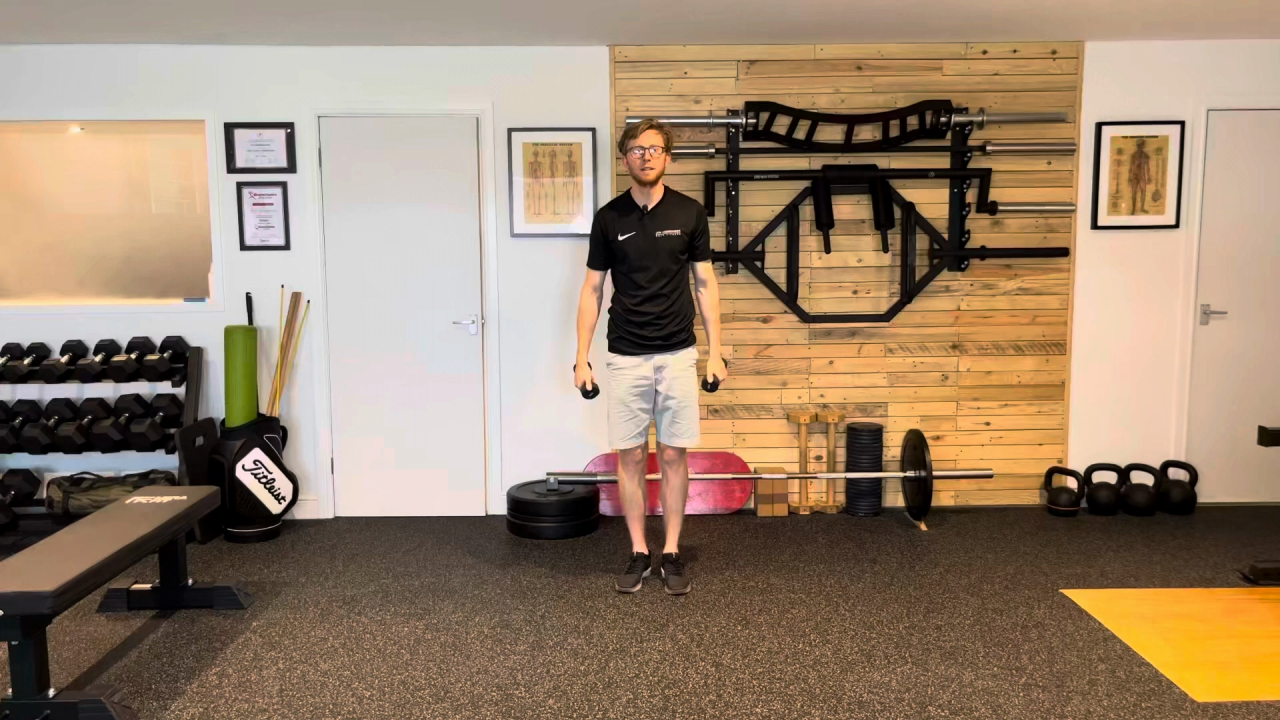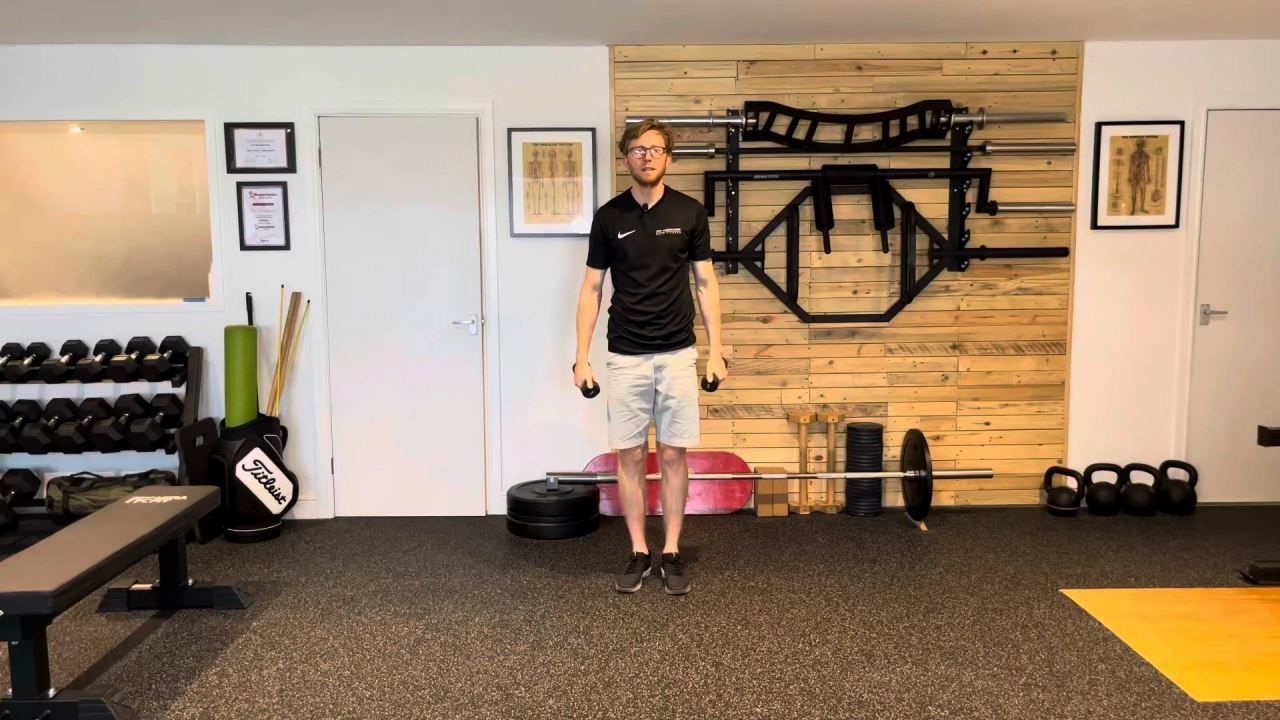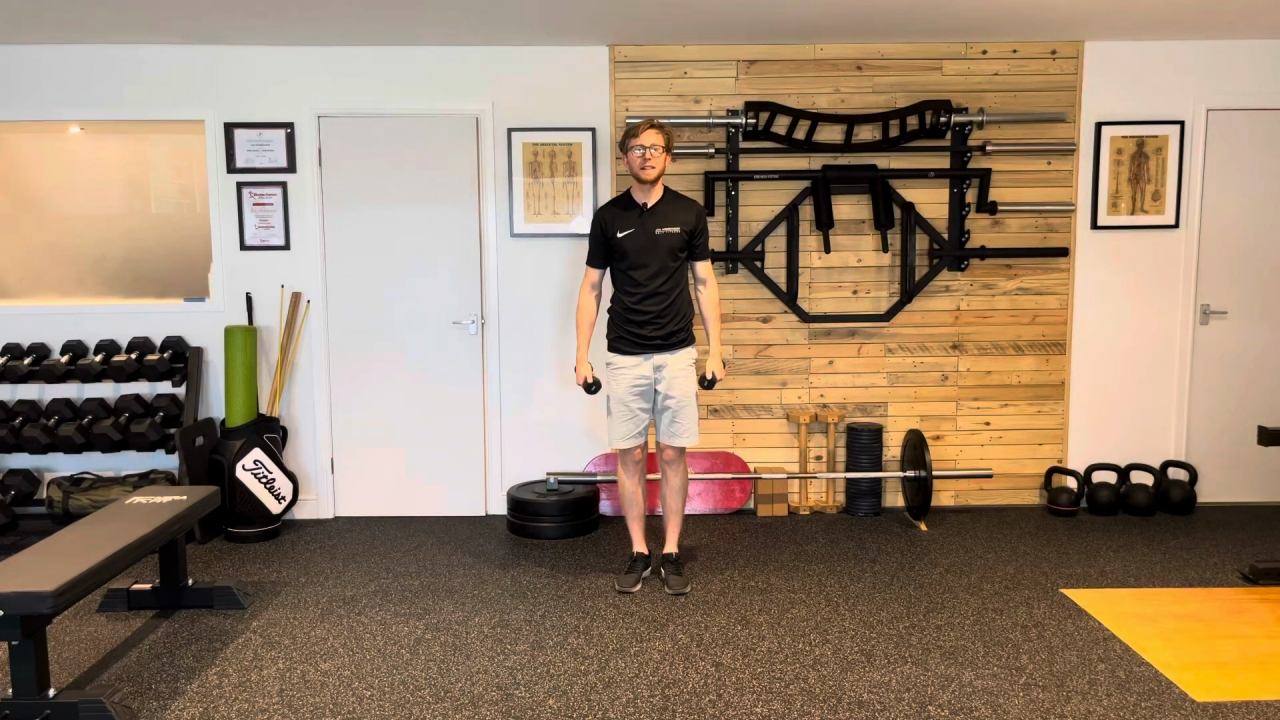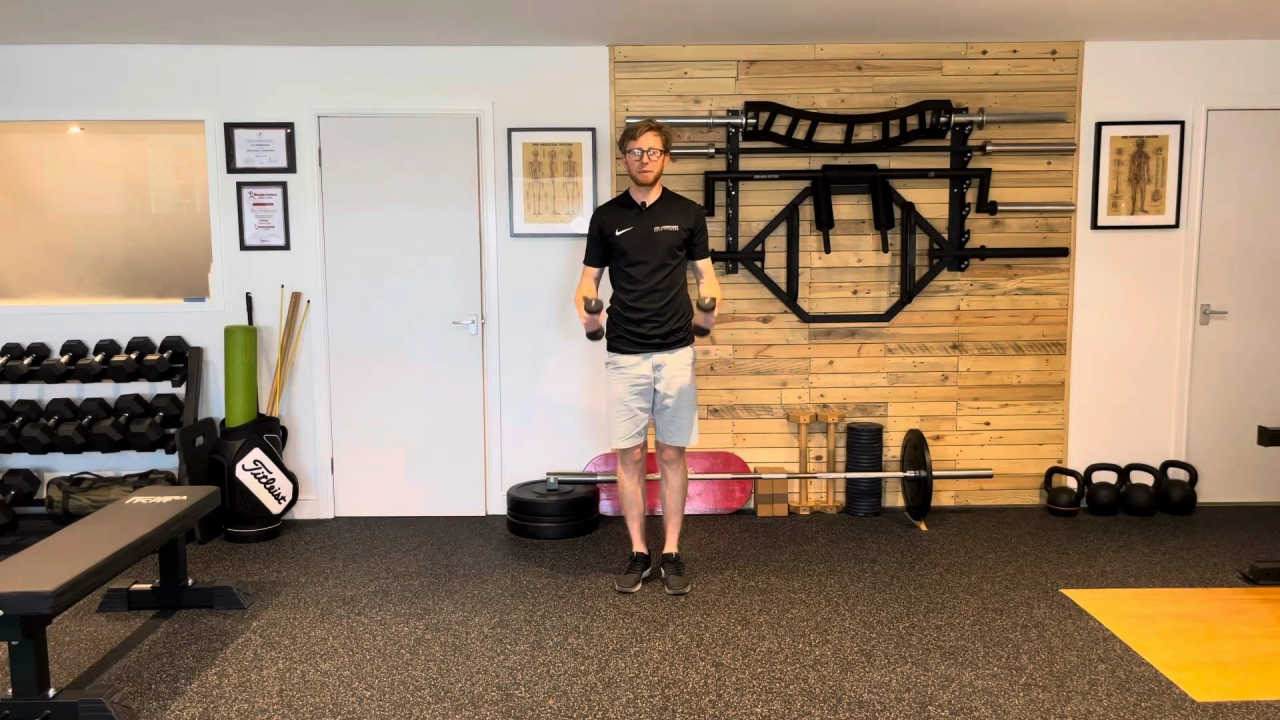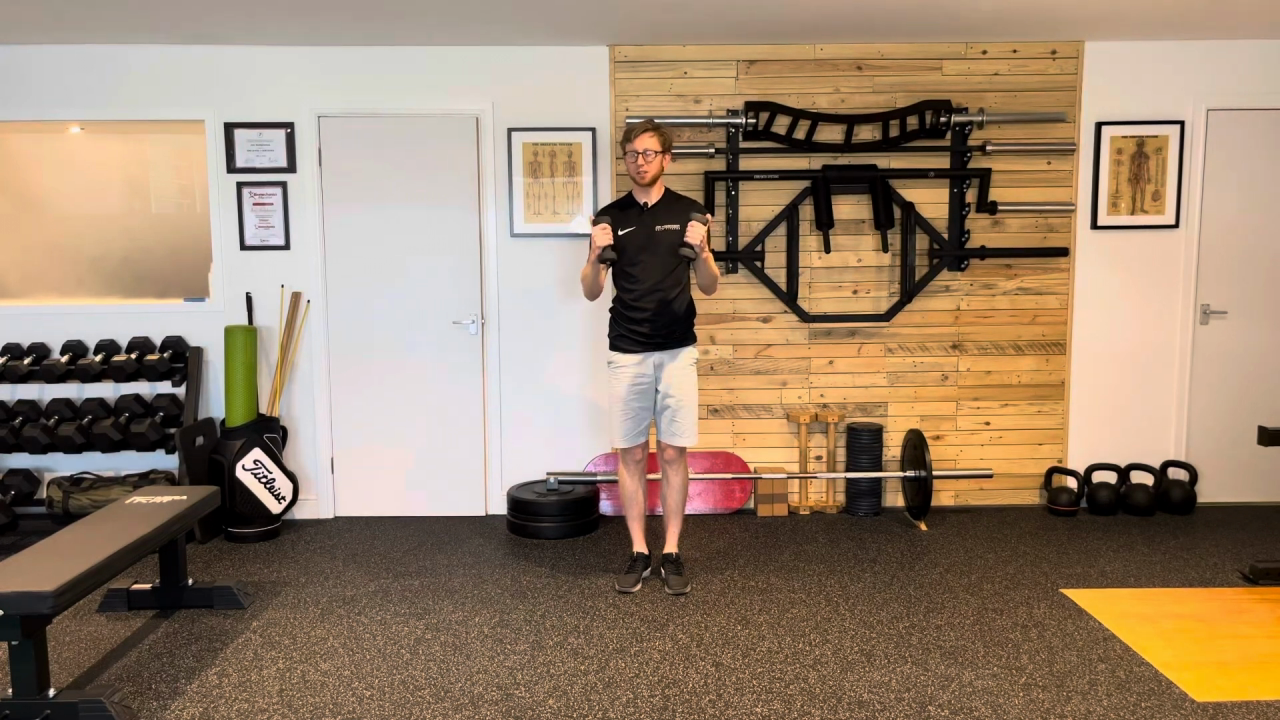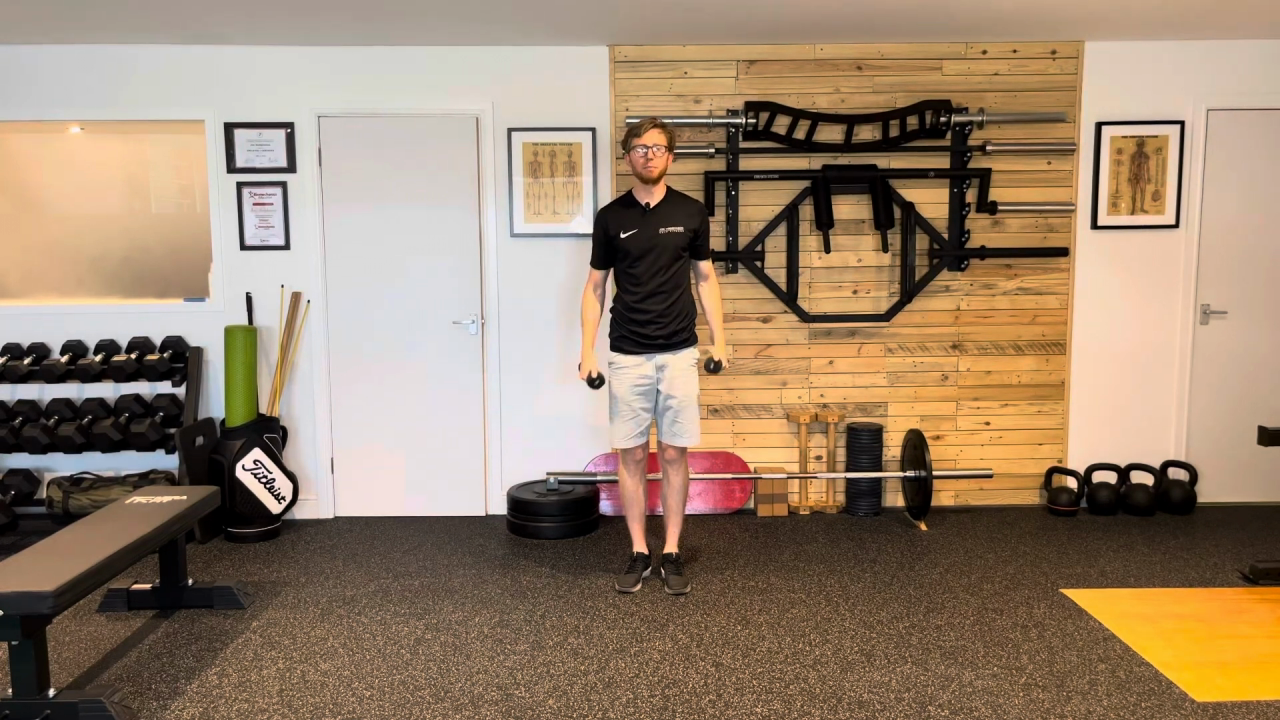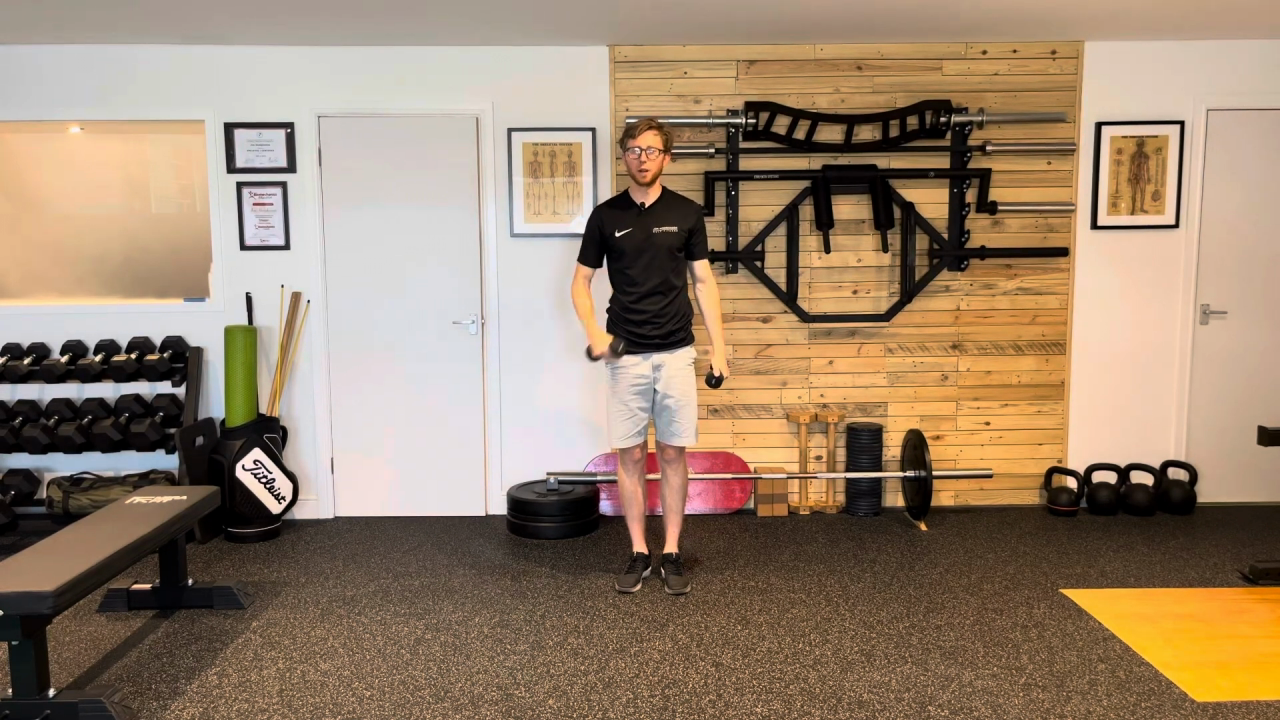
dt=0.7s
person 1, frame 1
left shoulder: (689, 213)
right shoulder: (608, 217)
left elbow: (705, 283)
right elbow: (592, 289)
left wrist: (716, 351)
right wrist: (581, 357)
left hip: (677, 354)
right hip: (625, 357)
left knee: (673, 455)
right knee: (630, 455)
left ankle: (671, 553)
right ankle: (638, 553)
person 1, frame 2
left shoulder: (689, 212)
right shoulder: (608, 216)
left elbow: (705, 283)
right elbow: (592, 288)
left wrist: (716, 350)
right wrist: (581, 356)
left hip: (677, 354)
right hip: (625, 356)
left knee: (673, 454)
right knee: (630, 455)
left ankle: (671, 553)
right ankle: (639, 552)
person 1, frame 3
left shoulder: (689, 212)
right shoulder: (608, 216)
left elbow: (705, 283)
right elbow: (591, 288)
left wrist: (715, 350)
right wrist: (581, 354)
left hip: (677, 354)
right hip: (625, 356)
left knee: (673, 454)
right knee: (630, 455)
left ankle: (671, 553)
right ankle: (638, 553)
person 1, frame 4
left shoulder: (688, 213)
right shoulder: (606, 216)
left elbow: (706, 276)
right elbow: (588, 281)
left wrist: (709, 304)
right wrist: (585, 304)
left hip: (676, 352)
right hip: (624, 355)
left knee: (673, 452)
right knee: (630, 454)
left ankle: (672, 553)
right ankle: (638, 552)
person 1, frame 5
left shoulder: (688, 210)
right shoulder: (611, 216)
left elbow: (709, 286)
right elbow: (590, 291)
left wrist: (702, 250)
right wrist: (595, 255)
left hip: (677, 351)
right hip: (626, 353)
left knee: (673, 453)
right knee: (631, 454)
left ankle: (671, 553)
right ankle: (638, 552)
person 1, frame 6
left shoulder: (691, 212)
right shoulder: (610, 216)
left elbow: (705, 278)
right elbow: (595, 286)
left wrist: (718, 338)
right wrist: (587, 349)
left hip: (679, 353)
right hip: (627, 355)
left knee: (674, 453)
right knee: (631, 455)
left ankle: (671, 553)
right ankle: (638, 552)
person 1, frame 7
left shoulder: (687, 212)
right shoulder: (605, 215)
left elbow: (703, 282)
right elbow: (581, 283)
left wrist: (719, 347)
right wrist: (594, 331)
left hip: (676, 352)
right hip: (625, 355)
left knee: (673, 453)
right knee: (630, 455)
left ankle: (672, 553)
right ankle: (638, 552)
